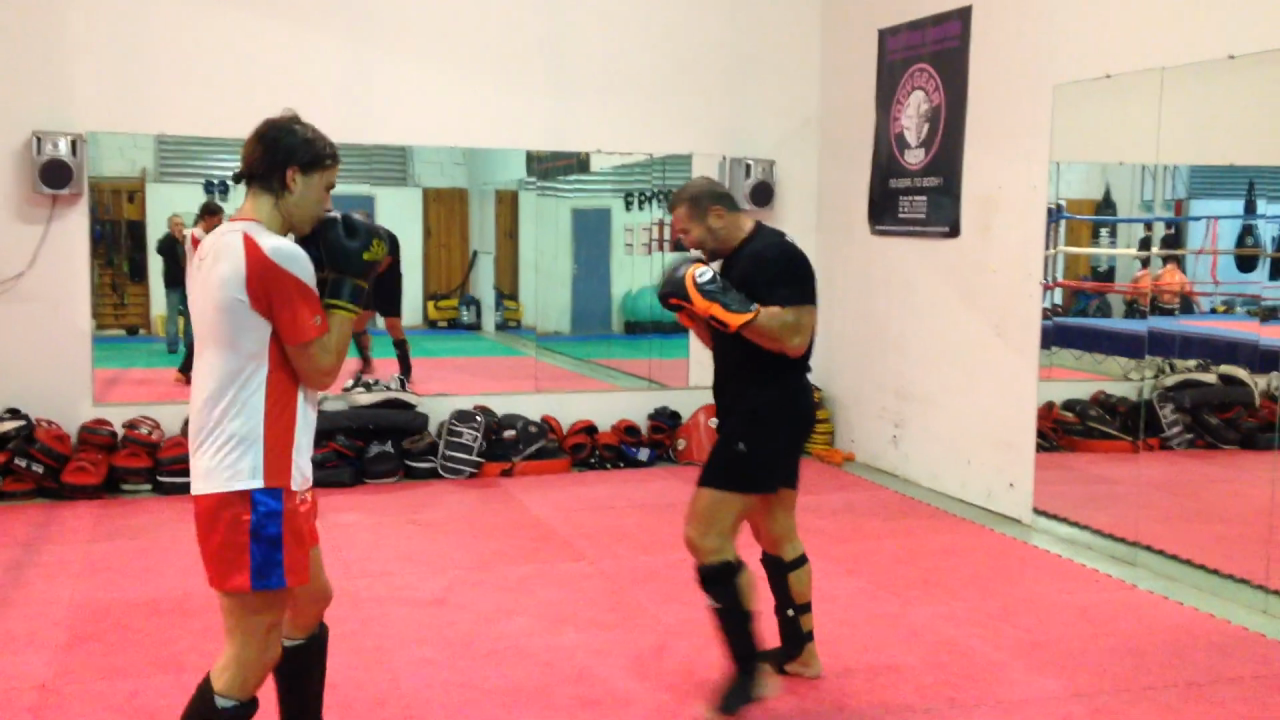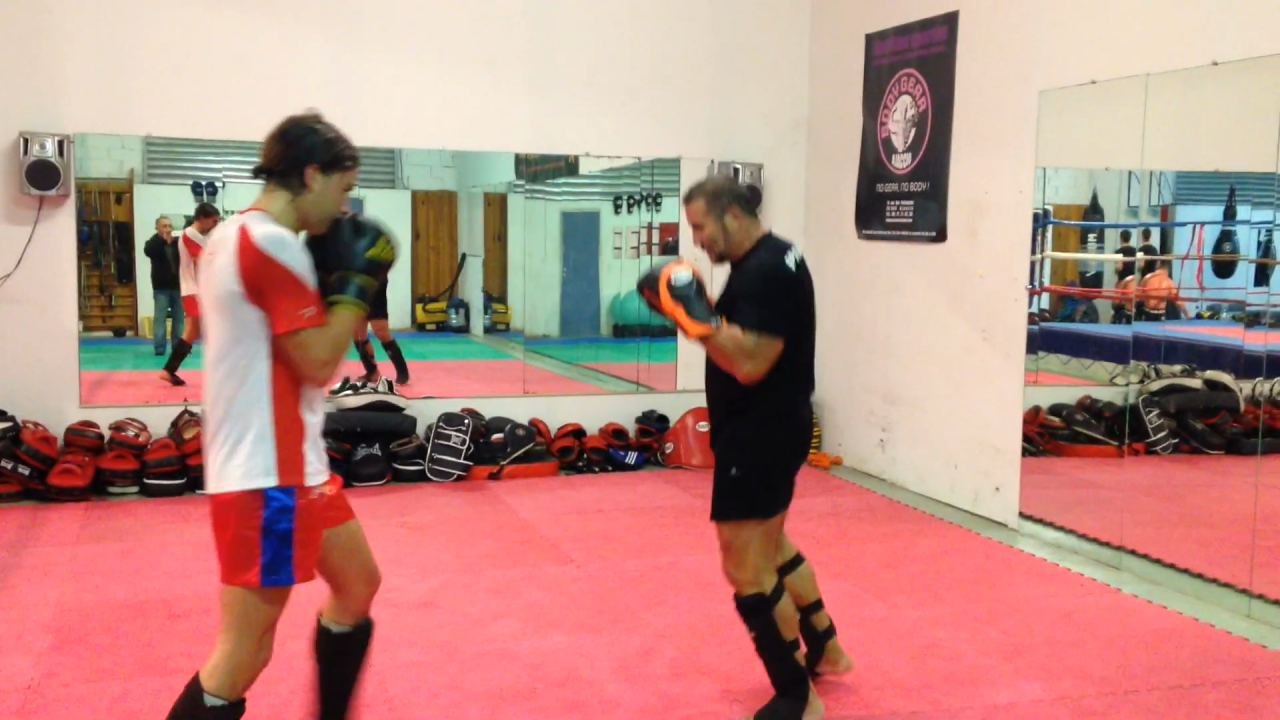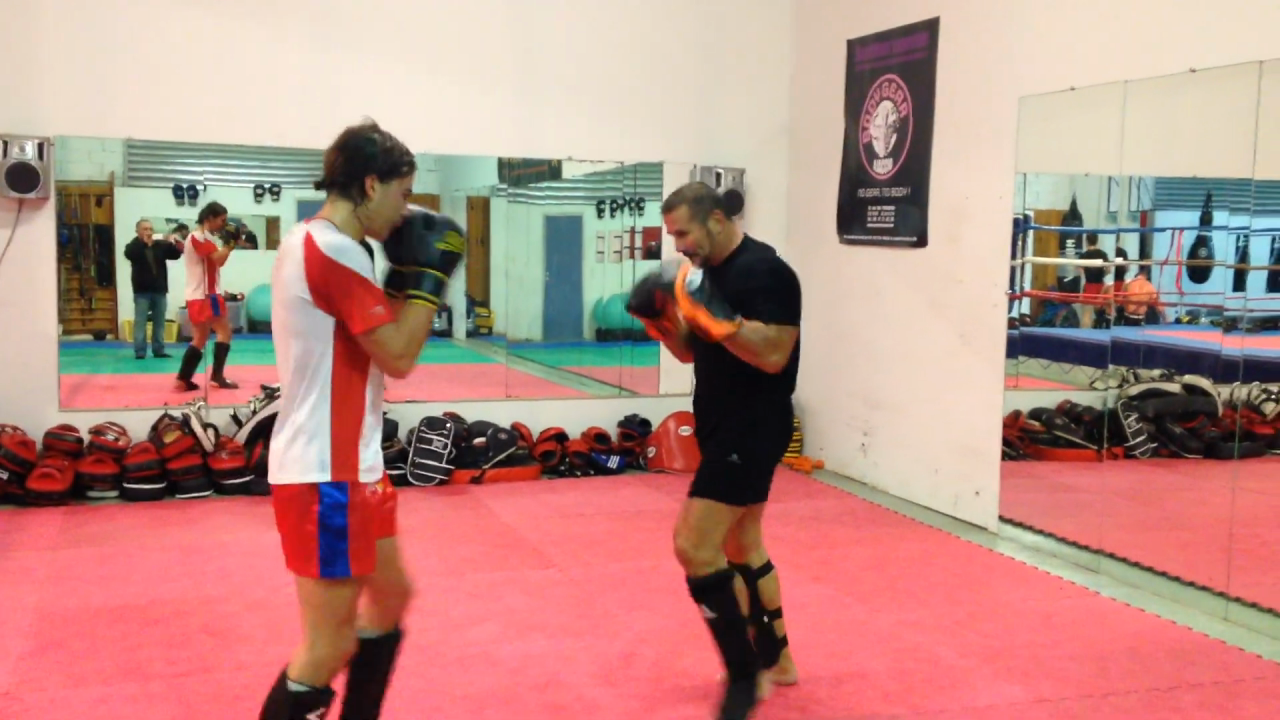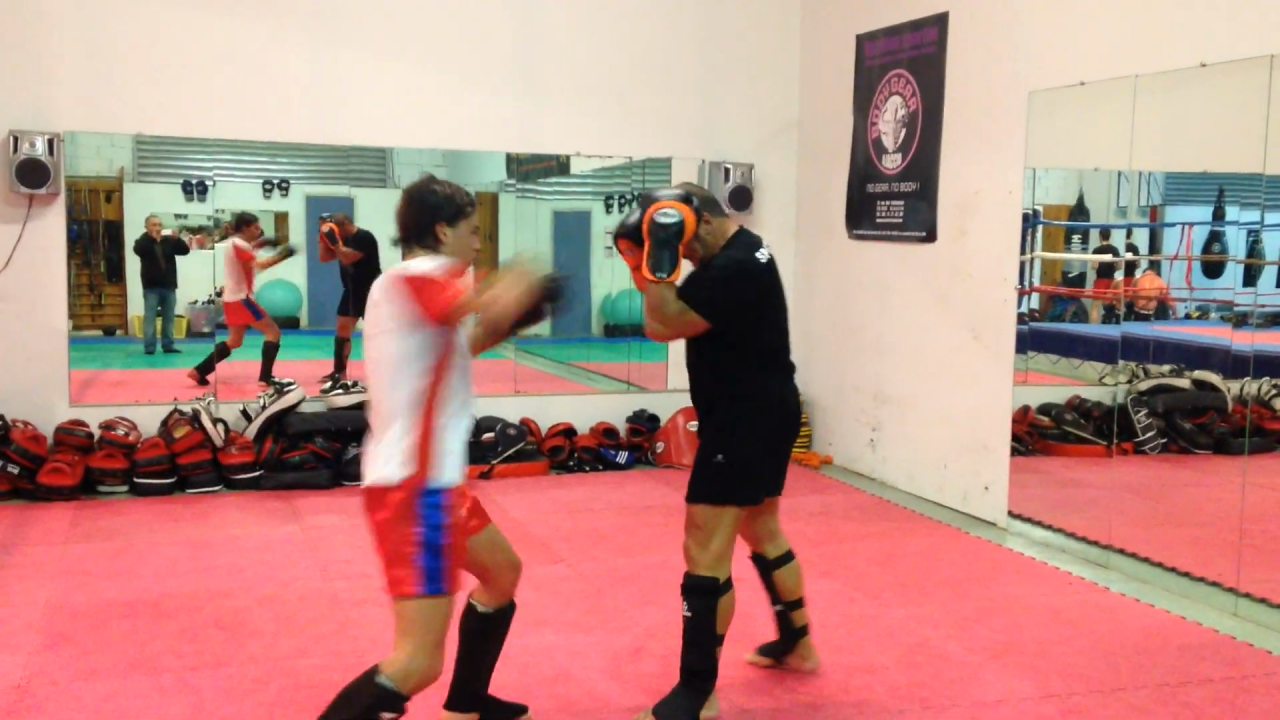
dt=0.5s
person 1, frame 1
left shoulder: (216, 245)
right shoulder: (274, 254)
right elbow: (321, 367)
left wrist: (324, 272)
right wrist: (349, 281)
left hip: (245, 473)
right hip: (256, 482)
left knee: (310, 603)
right knee: (253, 653)
person 1, frame 2
left shoulder: (239, 236)
right shoulder: (269, 243)
right elbow: (320, 360)
left wrist: (340, 274)
right wrist: (357, 280)
left hip: (295, 467)
right hip: (266, 478)
left knee: (359, 584)
right knee: (245, 652)
person 1, frame 3
left shoulder: (310, 242)
right shoulder: (332, 250)
left elbow: (373, 334)
right elbow: (398, 355)
left wrist: (408, 269)
right wrist: (430, 275)
left hip: (352, 465)
right hip: (324, 476)
left knee: (391, 596)
right knee: (329, 645)
person 1, frame 4
left shoulder: (419, 285)
right shoulder: (418, 278)
left elbow: (469, 339)
right elbow: (495, 308)
left wrist: (523, 306)
right wrist: (529, 284)
left hip: (437, 481)
right hip: (414, 485)
left knee: (503, 572)
right knee: (416, 663)
person 2, frame 1
left shoulder: (775, 256)
right shoulder: (735, 258)
left elbow: (793, 338)
right elbow: (716, 339)
left wrist: (725, 303)
right wrist: (689, 301)
left hip: (768, 415)
right hip: (761, 413)
left knee: (705, 537)
right knee: (777, 533)
left ankle: (748, 671)
right ankle: (799, 649)
person 2, frame 2
left shoulder: (765, 273)
right shoulder: (766, 261)
left elbow: (749, 363)
right elbow: (742, 340)
left wrist: (694, 311)
right wrist: (692, 307)
left hip: (761, 434)
right hip: (773, 427)
left knee: (746, 570)
right knee: (769, 545)
right ankle: (824, 647)
person 2, frame 3
left shoulder: (764, 271)
right shoulder: (715, 273)
left elbow: (773, 355)
right elbow: (688, 350)
left wrist: (707, 312)
right wrist: (659, 315)
left hip: (752, 428)
right hip: (725, 426)
left knee: (695, 545)
right knee: (741, 546)
left ankle: (746, 674)
right ankle: (774, 657)
person 2, frame 4
left shoulder: (733, 268)
right shoulder: (738, 255)
left elbow: (661, 326)
right elbow: (676, 317)
left wrist: (659, 256)
right wrist: (643, 259)
left hip: (747, 423)
right hip: (766, 414)
left knee: (705, 551)
right knee: (763, 532)
right ankle: (797, 643)
